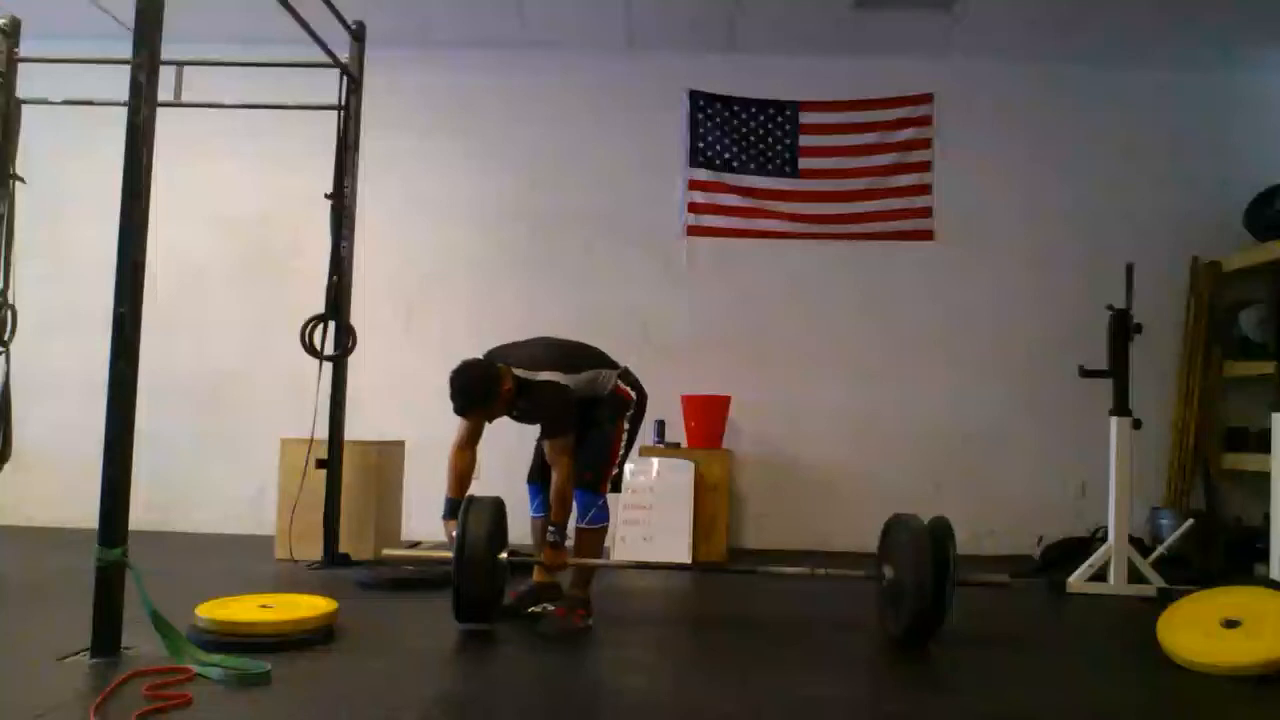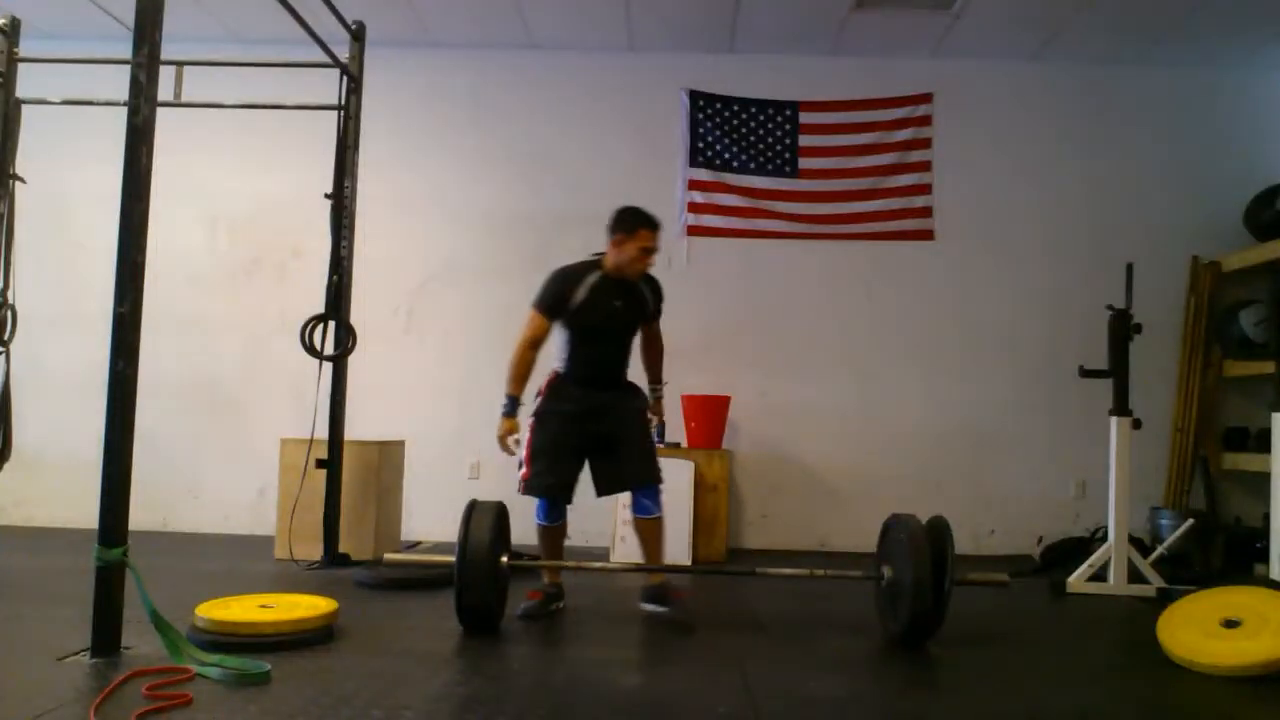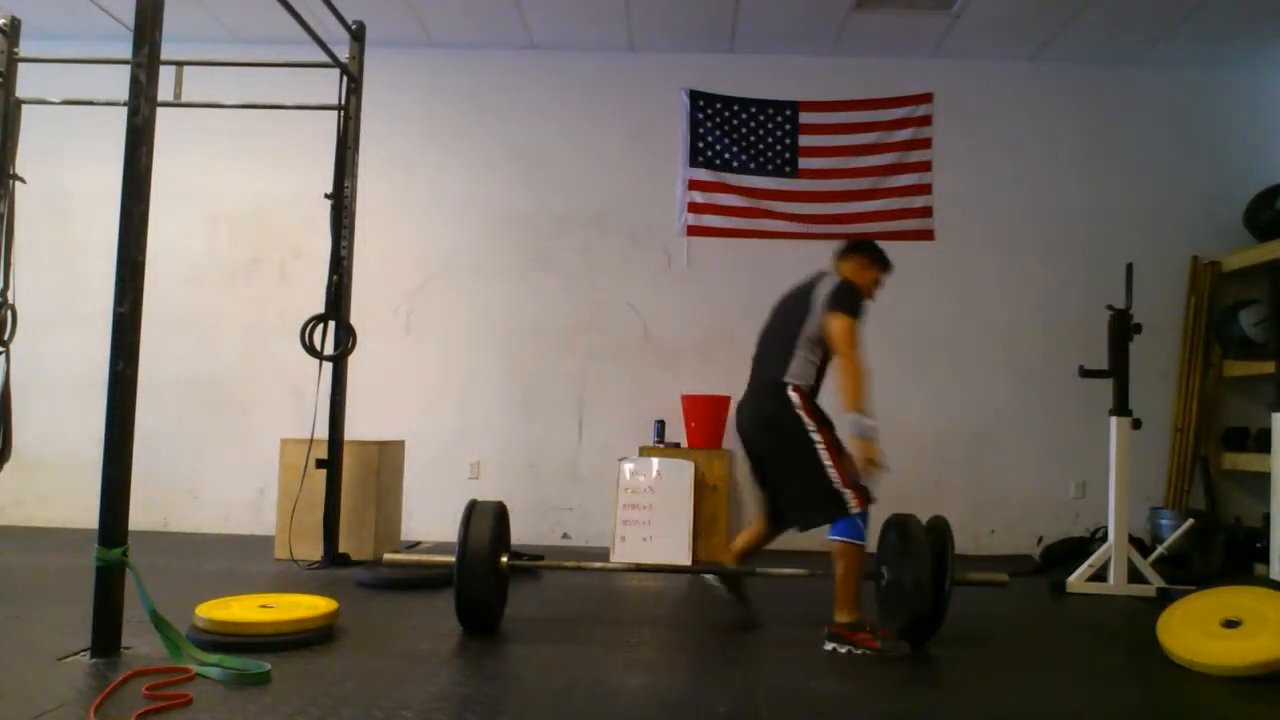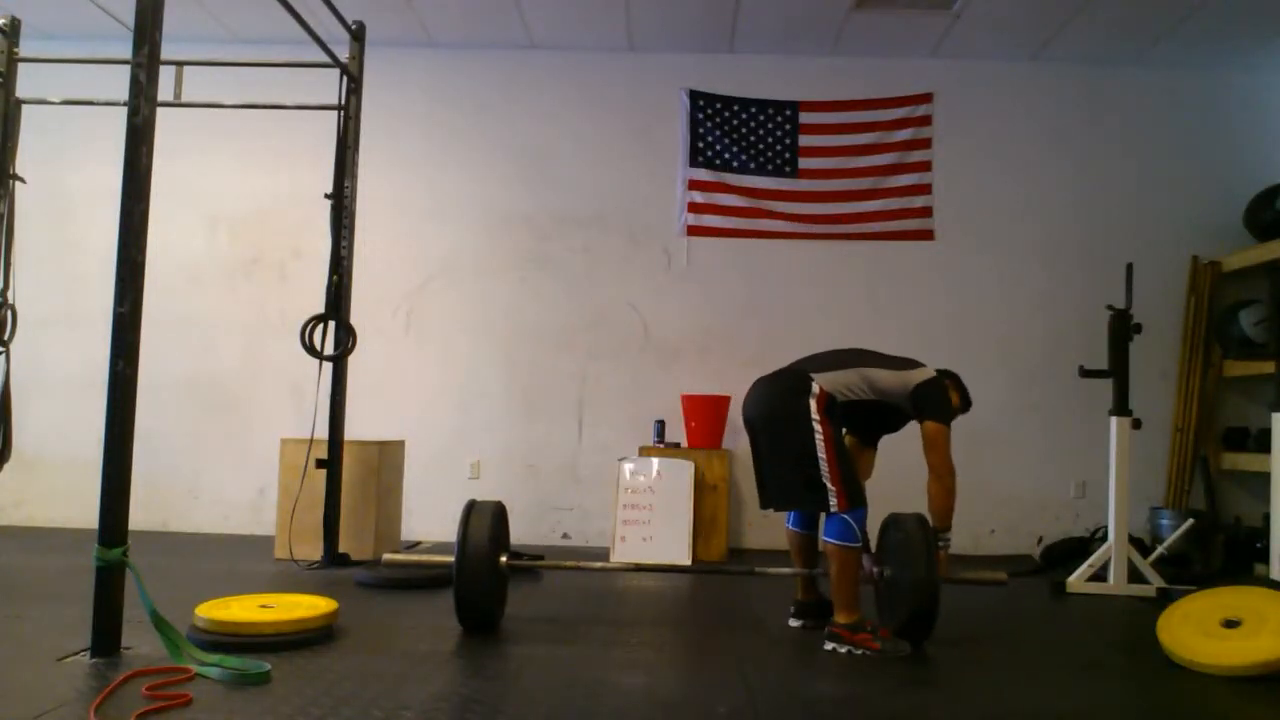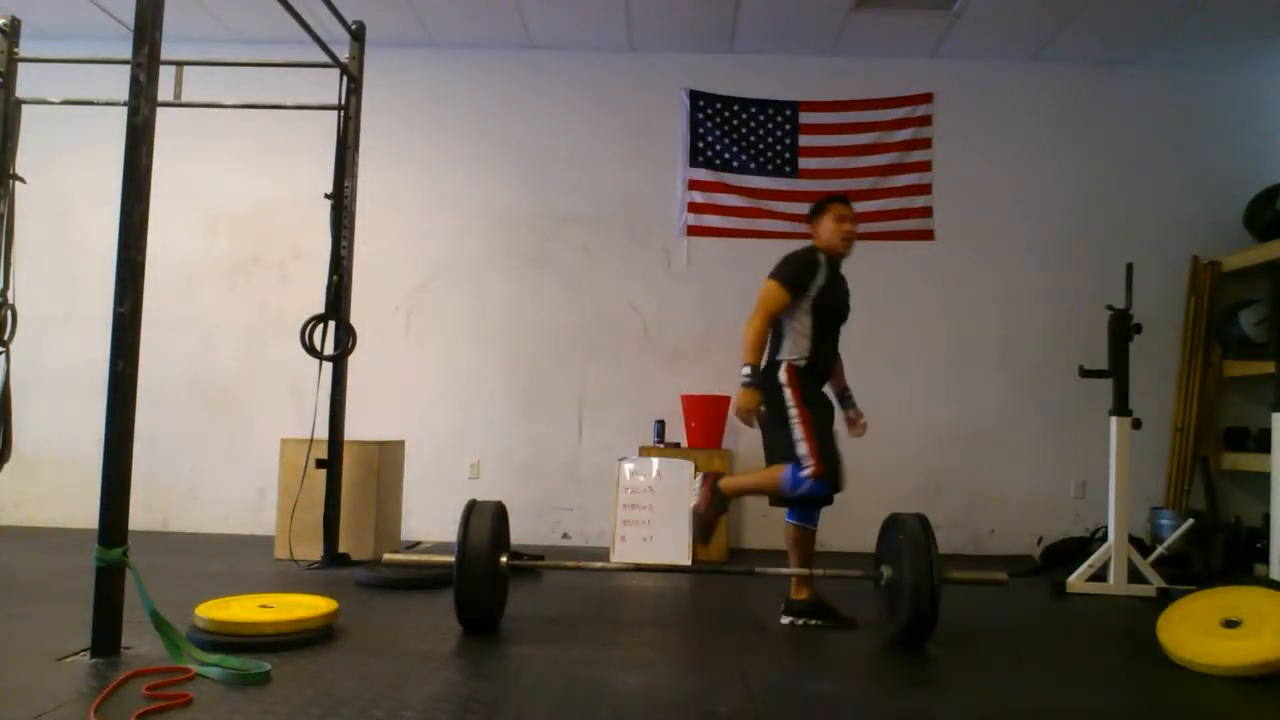
dt=1s
person 1, frame 1
left shoulder: (547, 391)
right shoulder: (483, 377)
left elbow: (561, 468)
right elbow: (463, 446)
left wrist: (556, 539)
right wrist: (451, 513)
left hip: (615, 399)
right hip: (578, 399)
left knee: (588, 487)
right knee: (538, 483)
left ankle: (578, 599)
right ankle: (544, 585)
person 1, frame 2
left shoulder: (647, 290)
right shoulder: (569, 281)
left elbow: (652, 340)
right elbow: (529, 344)
left wrist: (656, 393)
right wrist: (510, 409)
left hip: (619, 396)
right hip: (566, 395)
left knee: (645, 484)
right knee: (550, 493)
left ankle: (656, 584)
right ankle: (551, 586)
person 1, frame 3
left shoulder: (806, 293)
right shoulder: (840, 289)
right elbow: (848, 357)
right wrist: (862, 430)
left hip: (755, 407)
right hip: (785, 405)
left knee: (786, 503)
right knee: (850, 502)
left ankle: (729, 567)
right ankle: (846, 625)
person 1, frame 4
left shoulder: (878, 405)
right shoulder: (931, 387)
left elbow: (855, 474)
right elbow: (941, 474)
left wrist: (861, 549)
right wrist: (940, 541)
left hip: (763, 398)
right hip: (796, 403)
left knee: (803, 499)
right knee: (844, 506)
left ankle: (807, 602)
right ankle: (846, 625)
person 1, frame 5
left shoulder: (836, 279)
right shoulder: (804, 263)
right elbow: (761, 317)
left wrist: (847, 401)
right wrist: (749, 382)
left hip: (805, 388)
right hip: (786, 384)
left knee: (806, 491)
right knee: (813, 474)
left ankle: (800, 598)
right ankle: (718, 490)
